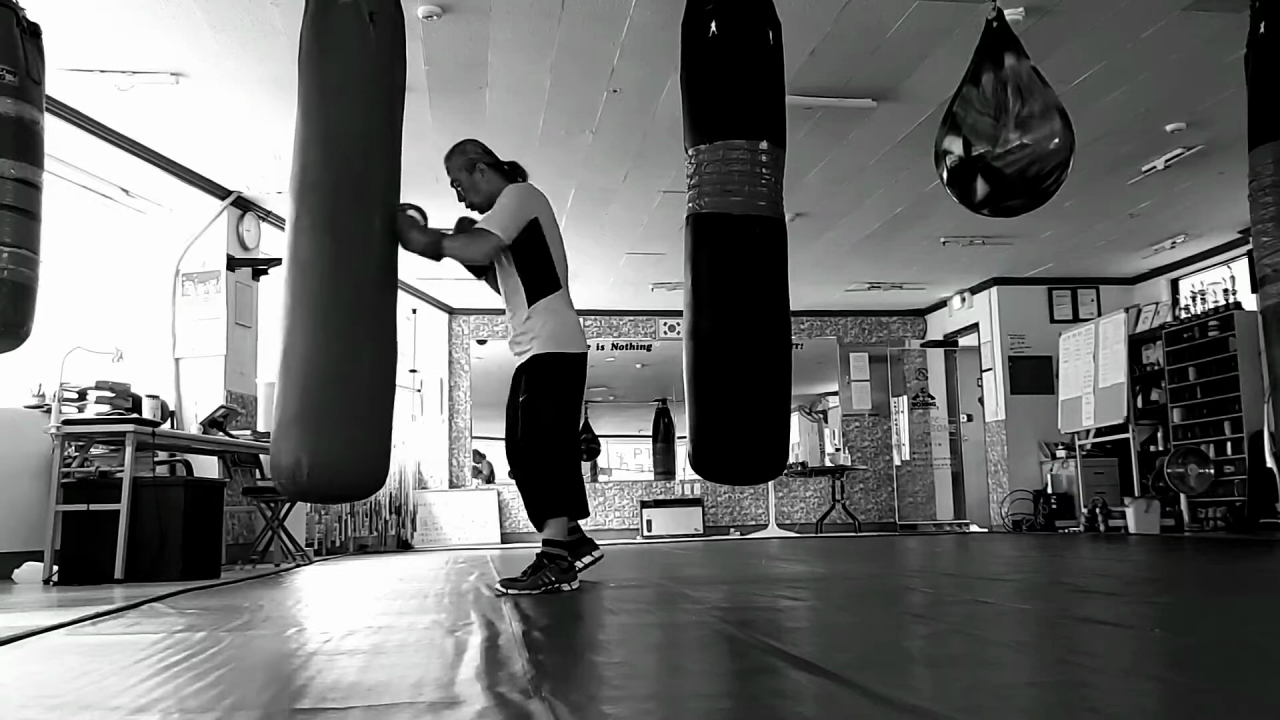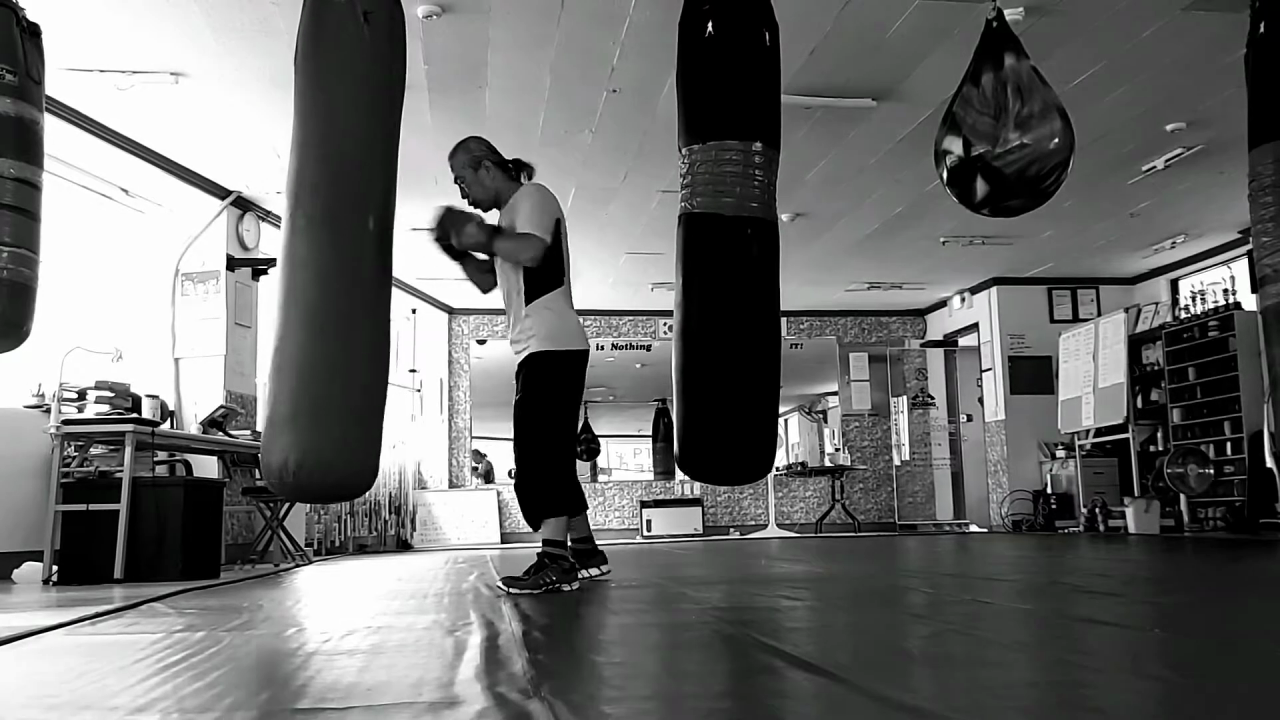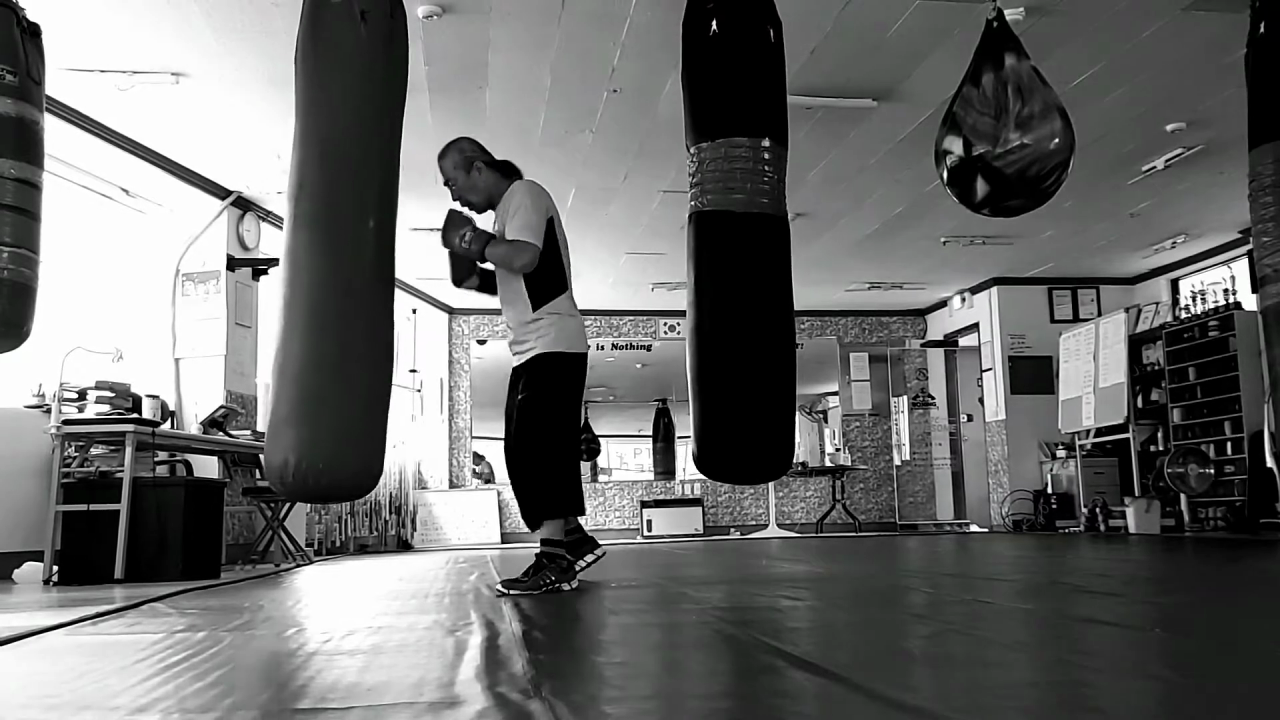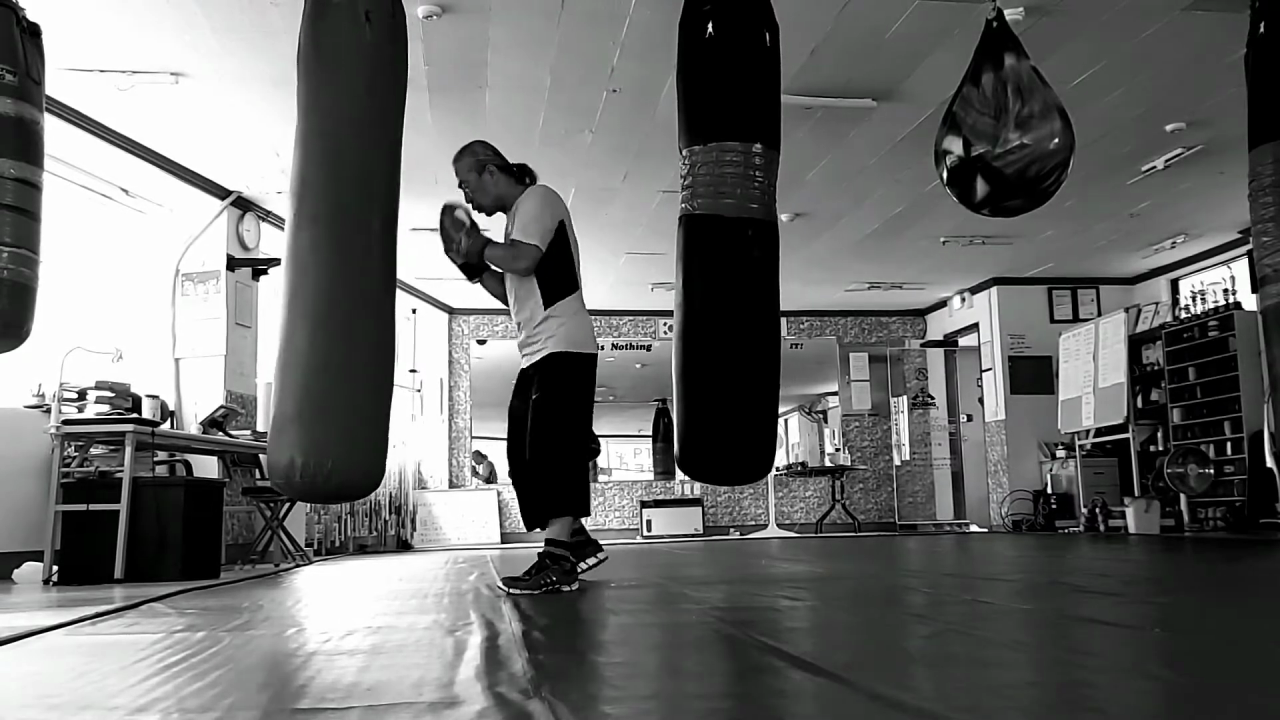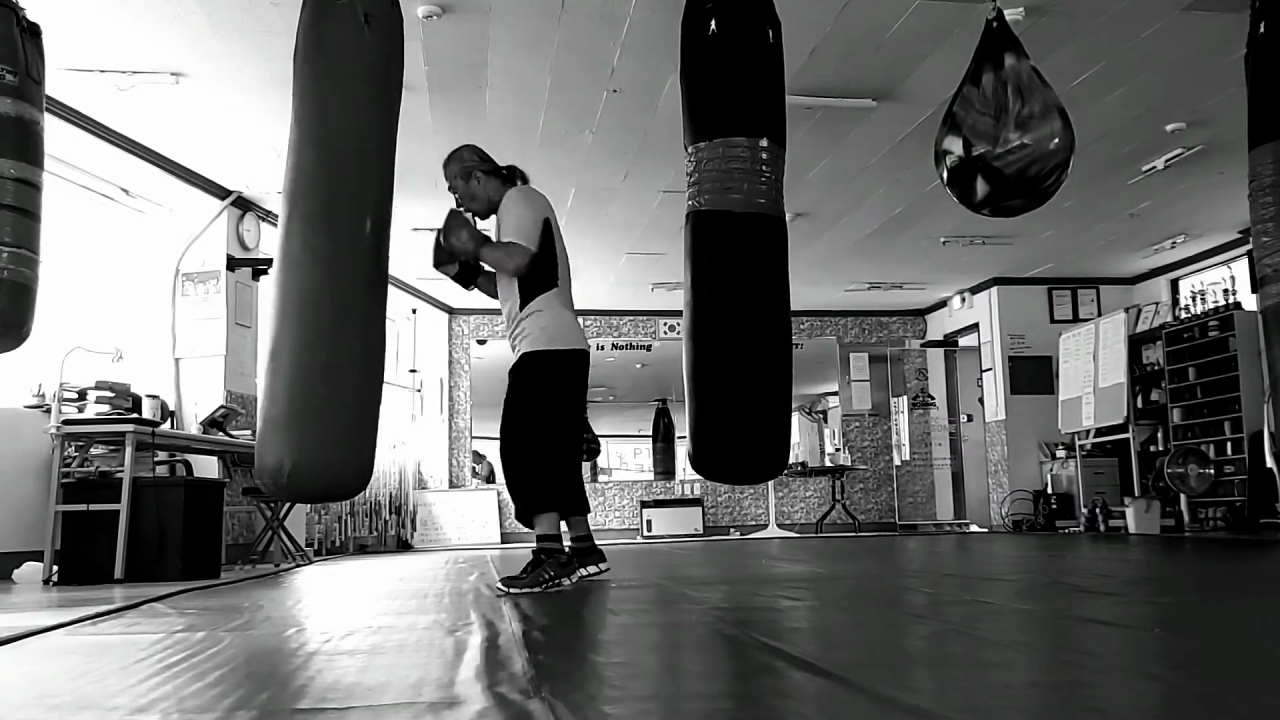
dt=1s
person 1, frame 1
left shoulder: (519, 195)
right shoulder: (506, 212)
left elbow: (480, 250)
right elbow: (497, 275)
left wrist: (427, 239)
right wrist: (433, 246)
left hip: (551, 348)
right hip: (537, 351)
left knee: (541, 450)
right knee: (529, 451)
left ankle: (555, 560)
right ankle: (572, 543)
person 1, frame 2
left shoulder: (531, 197)
right shoulder: (510, 215)
left elbow: (529, 253)
right elbow: (487, 281)
left wrist: (485, 237)
right wrist: (458, 248)
left hip: (551, 347)
right hip: (542, 350)
left knee: (541, 450)
right knee: (544, 451)
left ankle: (556, 560)
right ankle: (582, 550)
person 1, frame 3
left shoulder: (523, 195)
right shoulder: (505, 215)
left elbow: (525, 261)
left wrist: (473, 242)
right wrist: (472, 273)
left hip: (552, 348)
right hip: (534, 352)
left knee: (538, 450)
right knee: (527, 452)
left ankle: (554, 560)
right ankle: (574, 541)
person 1, frame 4
left shoulder: (536, 199)
right shoulder: (518, 218)
left elbow: (524, 260)
right elbow: (511, 291)
left wrist: (476, 245)
right wrist: (474, 263)
left hip: (563, 350)
right hip: (539, 355)
left knee: (549, 449)
right knee: (527, 451)
left ankle: (558, 560)
right ankle: (578, 543)
person 1, frame 5
left shoulder: (521, 199)
right shoulder: (517, 210)
left elbow: (515, 260)
right elbow: (508, 284)
left wrist: (474, 247)
right wrist: (469, 269)
left hip: (547, 346)
right hip: (556, 349)
left knee: (524, 448)
right knee: (554, 451)
left ankle: (550, 556)
right ankle: (583, 548)
